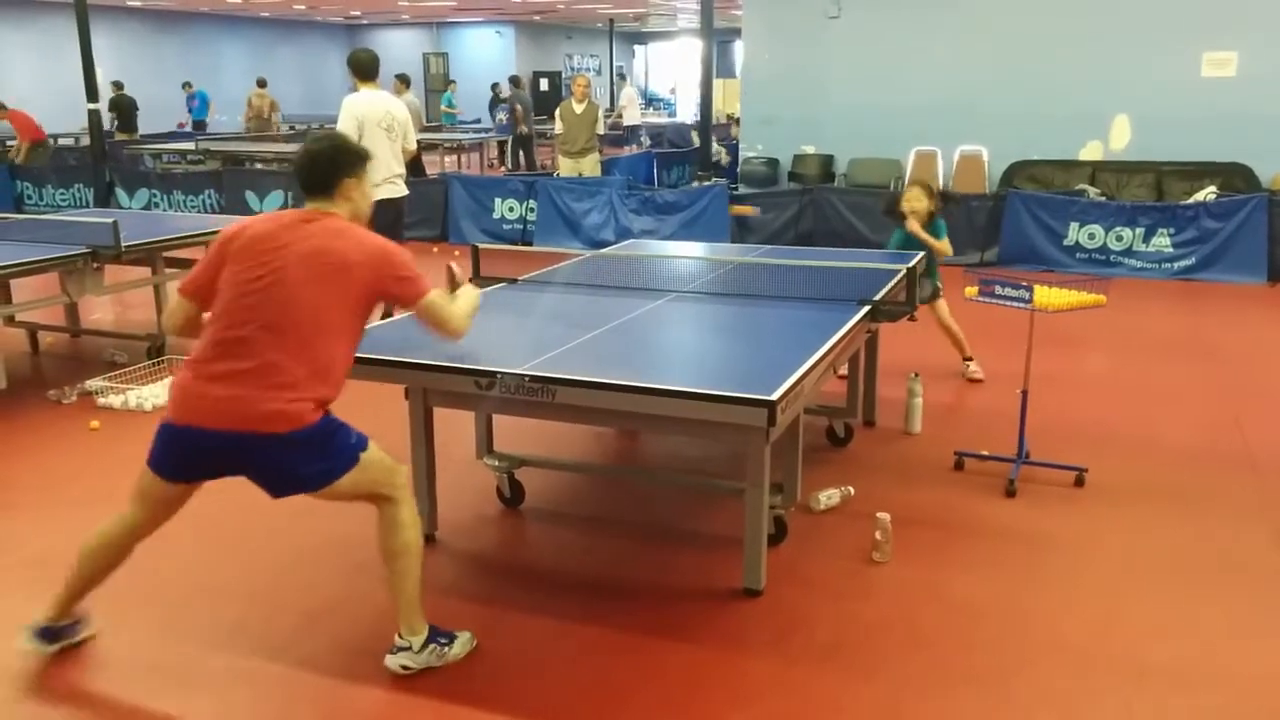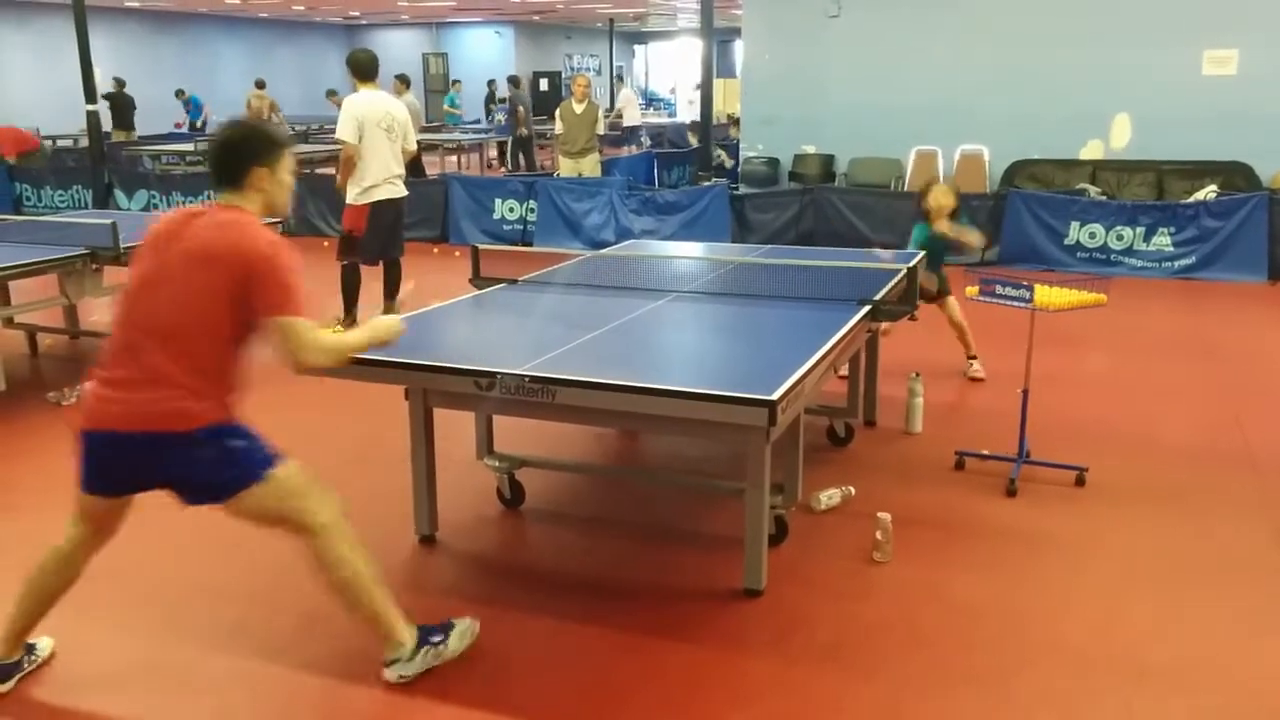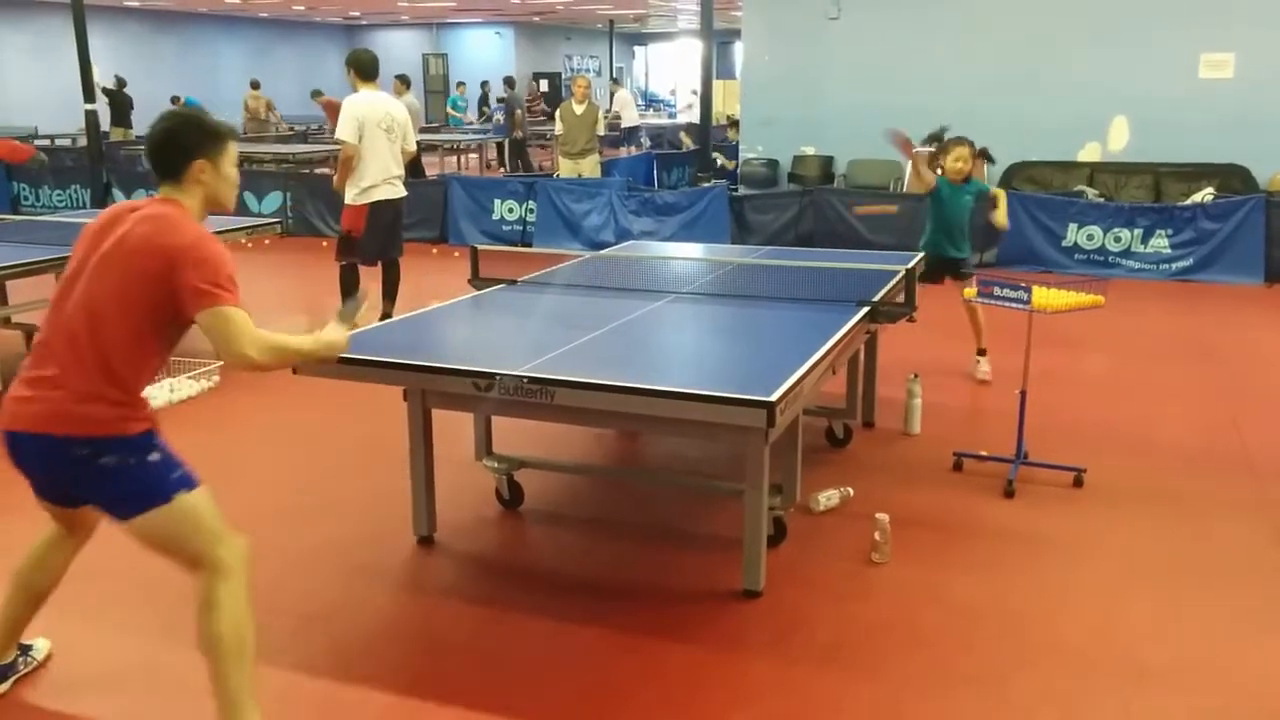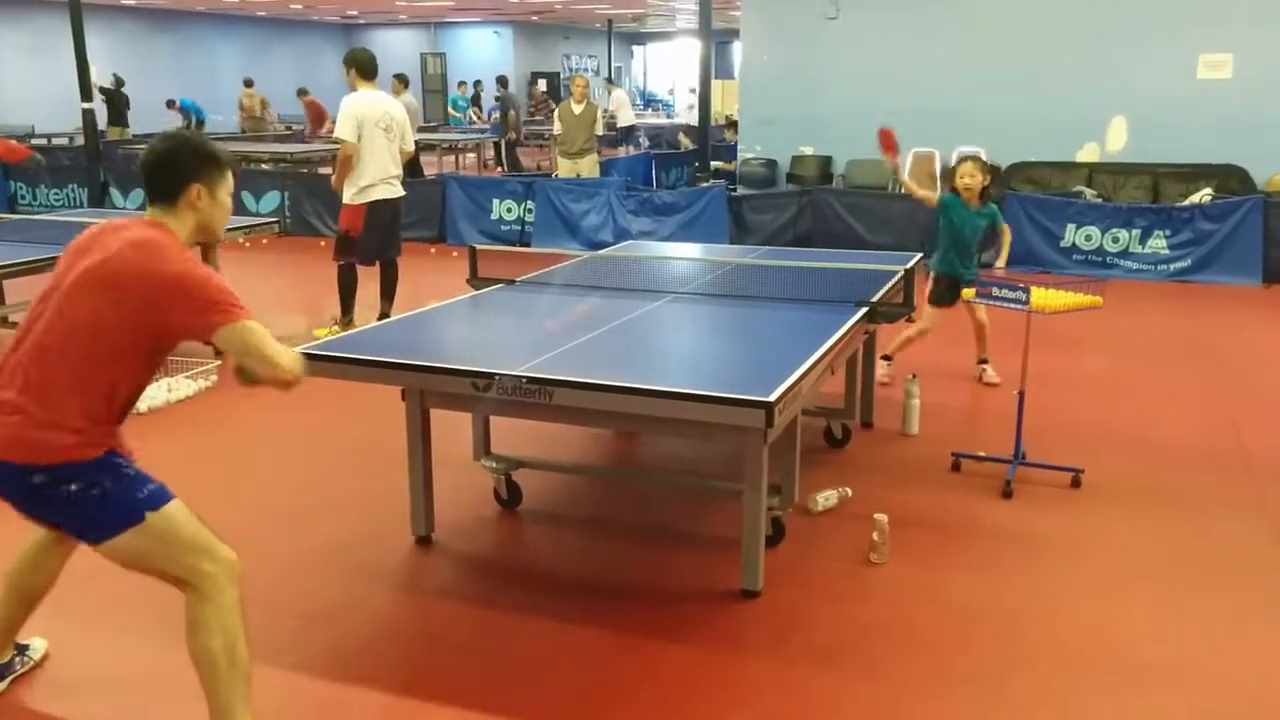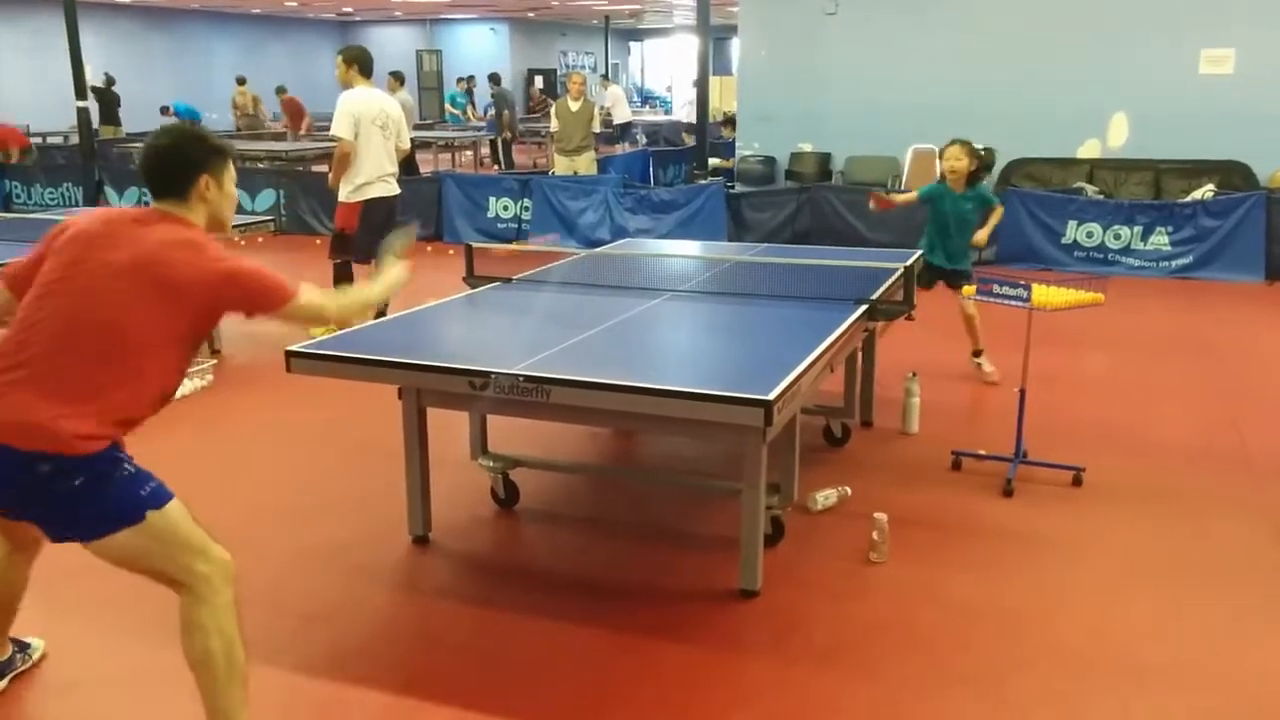
dt=0.2s
person 1, frame 1
left shoulder: (240, 235)
right shoulder: (374, 252)
left elbow: (177, 322)
right elbow: (453, 325)
right wrist: (469, 293)
left hip: (194, 413)
right hip: (282, 424)
left knee: (138, 516)
right knee: (394, 490)
left ankle: (59, 621)
right ankle: (411, 640)
person 1, frame 2
left shoulder: (164, 229)
right shoulder: (261, 248)
right elbow: (310, 354)
right wrist: (378, 330)
left hip: (104, 422)
right hip: (187, 426)
left knee: (88, 530)
right knee: (320, 520)
right ankle: (407, 645)
person 1, frame 3
left shoulder: (114, 220)
right shoulder: (192, 243)
right elbow: (246, 353)
right wrist: (323, 341)
right hip: (96, 432)
left knee: (73, 526)
right knee: (226, 558)
person 1, frame 4
left shoulder: (99, 237)
right shoulder: (179, 272)
right elbow: (278, 367)
right wrist: (295, 367)
right hip: (60, 454)
left knee: (62, 530)
right knee: (214, 573)
person 1, frame 5
left shoulder: (81, 228)
right shoulder: (217, 267)
right elbow: (333, 309)
right wrist: (387, 281)
right hip: (64, 450)
right knee: (209, 575)
person 2, frame 1
left shoulder: (353, 101)
right shoulder: (397, 104)
right elbow: (410, 148)
left hip: (368, 193)
right hip: (396, 190)
right ankle: (389, 312)
person 2, frame 2
left shoulder: (353, 103)
right shoulder: (397, 105)
left elbow: (349, 153)
right elbow: (411, 150)
left wrist: (342, 179)
left hip: (365, 195)
right hip: (395, 192)
left knee: (349, 260)
right knee: (391, 258)
left ankle: (349, 320)
right ankle: (388, 315)
person 2, frame 3
left shoulder: (354, 103)
right shoulder: (397, 105)
left elbow: (349, 152)
right elbow: (410, 150)
left wrist: (340, 179)
left hip: (364, 195)
right hip: (394, 192)
left knee: (348, 259)
right knee: (390, 258)
right ankle: (387, 316)
person 2, frame 4
left shoulder: (352, 102)
right shoulder: (395, 105)
left elbow: (348, 151)
right elbow: (408, 151)
left wrist: (338, 179)
left hip: (362, 195)
right hip: (391, 192)
left knee: (345, 260)
right knee: (388, 258)
left ankle: (345, 322)
right ankle: (385, 317)
person 2, frame 5
left shoulder: (350, 99)
right shoulder: (391, 102)
left elbow: (345, 150)
right elbow: (404, 148)
left wrist: (334, 178)
left hip: (358, 193)
right hip: (388, 190)
left knee: (342, 258)
left ankle: (340, 321)
right ankle: (381, 314)
person 3, frame 1
left shoulder: (937, 224)
right shoulder: (901, 236)
left elbow: (947, 252)
left wrist: (920, 234)
left hip: (928, 279)
left knee: (947, 322)
left ankle: (969, 361)
person 3, frame 2
left shoulder: (955, 223)
right shoulder: (921, 230)
left elbow: (977, 242)
left wrist: (953, 232)
right wrist: (922, 278)
left hip: (936, 277)
left knee: (957, 318)
right knee: (884, 326)
left ankle: (972, 359)
person 3, frame 3
left shoulder: (972, 186)
right shoulder: (936, 183)
left elbow: (1000, 193)
right elbow: (923, 178)
left wrist: (1001, 213)
right wrist: (915, 160)
left hip: (960, 255)
right hip: (933, 253)
left knee: (973, 305)
left ankle: (981, 356)
person 3, frame 4
left shoulder: (989, 210)
right shoulder: (949, 202)
left elbow: (1005, 232)
right elbow: (919, 193)
left wrist: (1002, 259)
right wrist: (897, 170)
left hip: (968, 273)
right hip: (943, 272)
left knee: (981, 320)
right knee: (923, 326)
left ankle: (983, 364)
right ankle: (885, 360)
person 3, frame 5
left shoulder: (979, 193)
right shoulder: (936, 190)
left elbow: (998, 209)
right elbow: (903, 198)
left wrist: (986, 230)
left hip: (959, 262)
right hip: (931, 258)
left knee: (970, 312)
left ankle: (979, 357)
